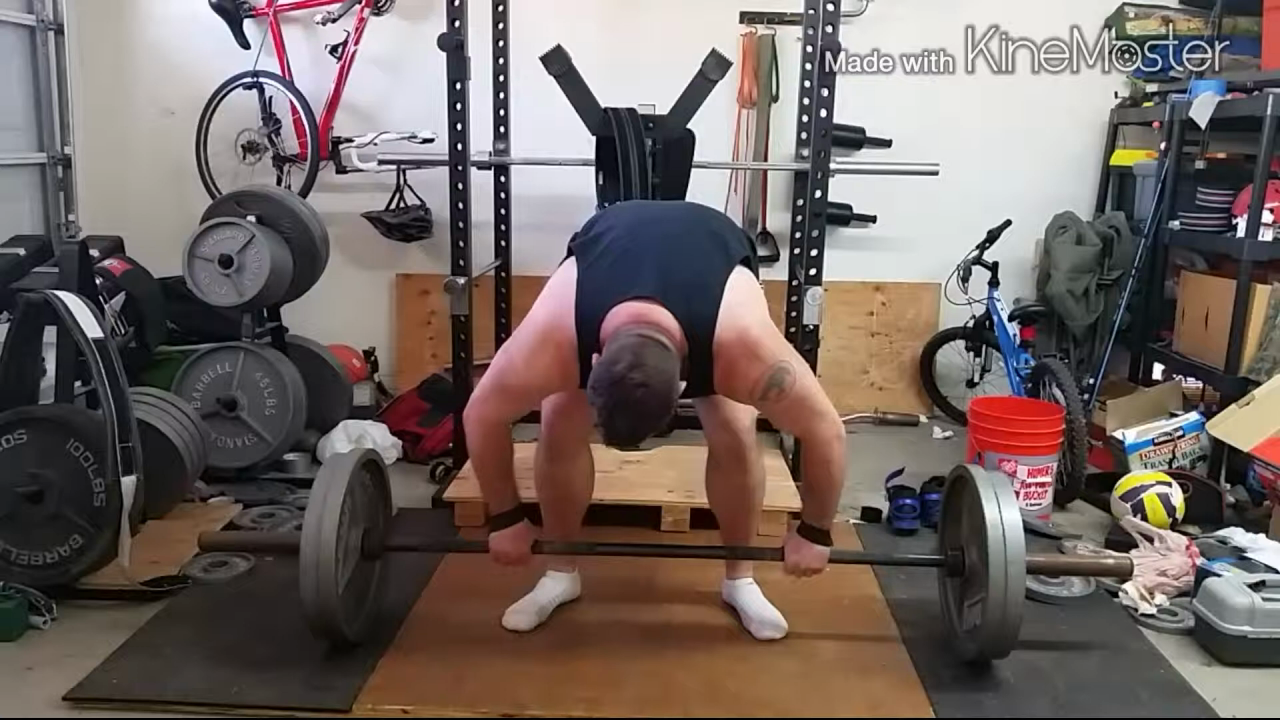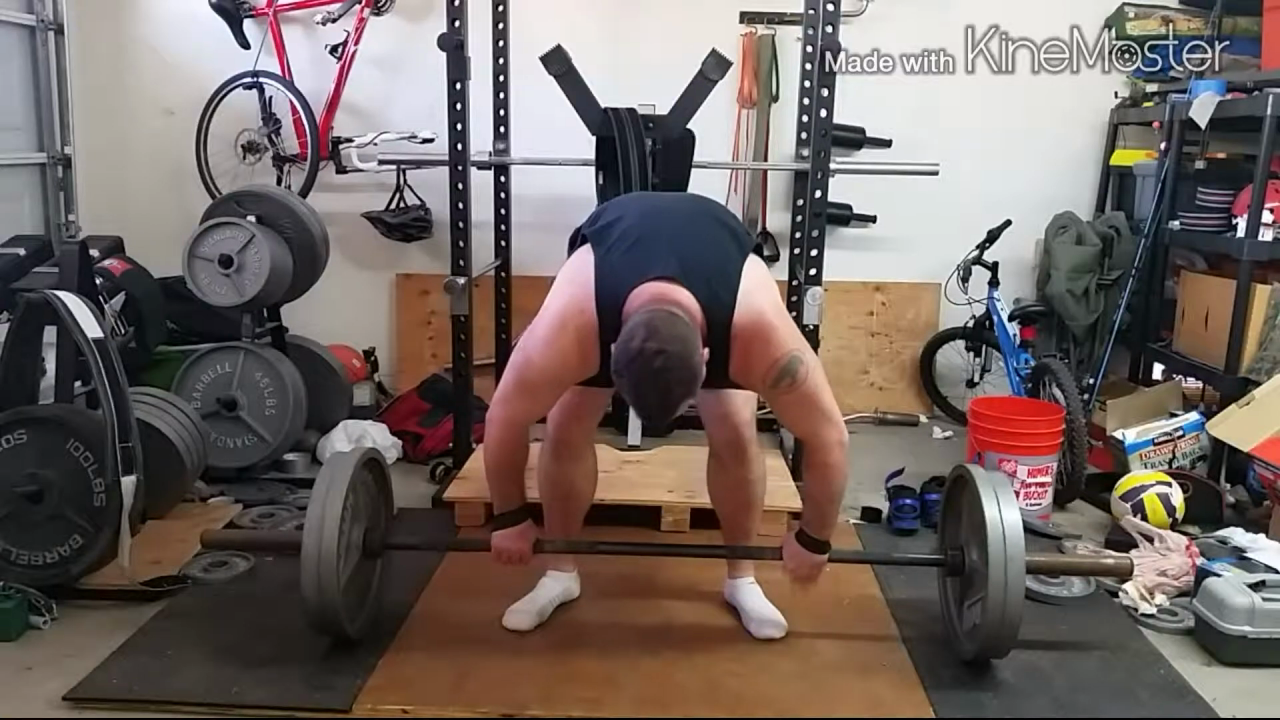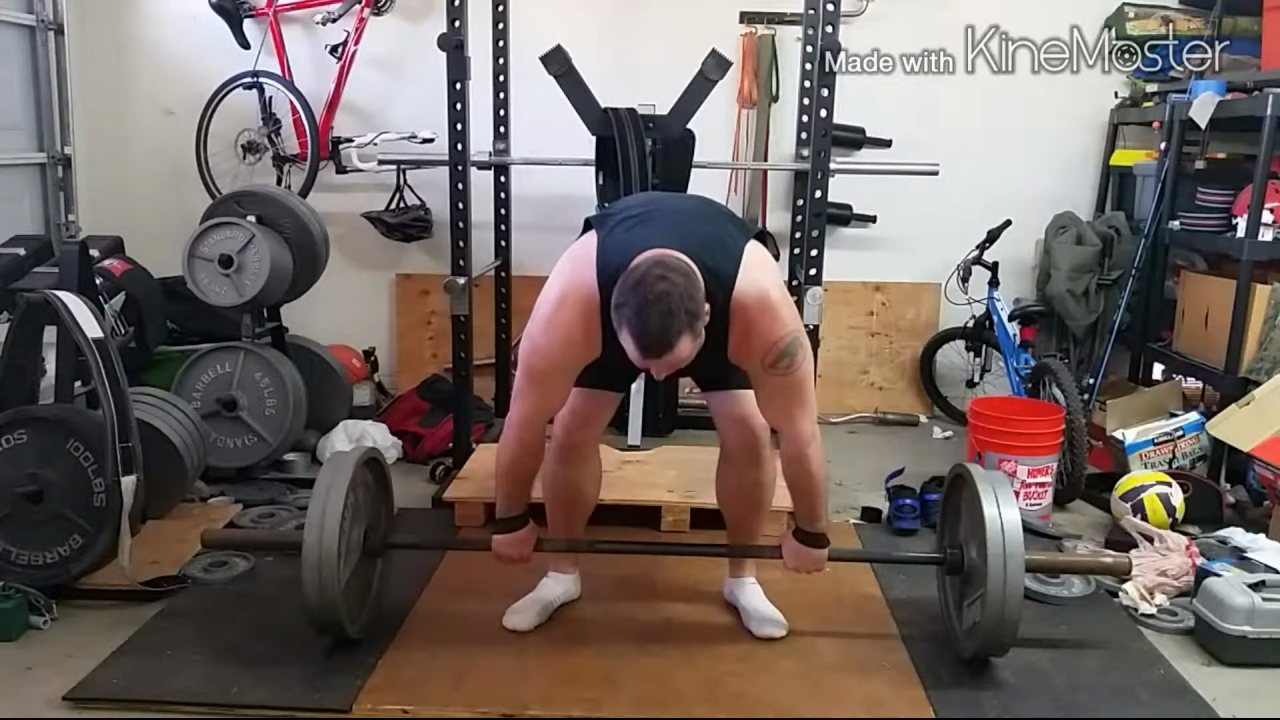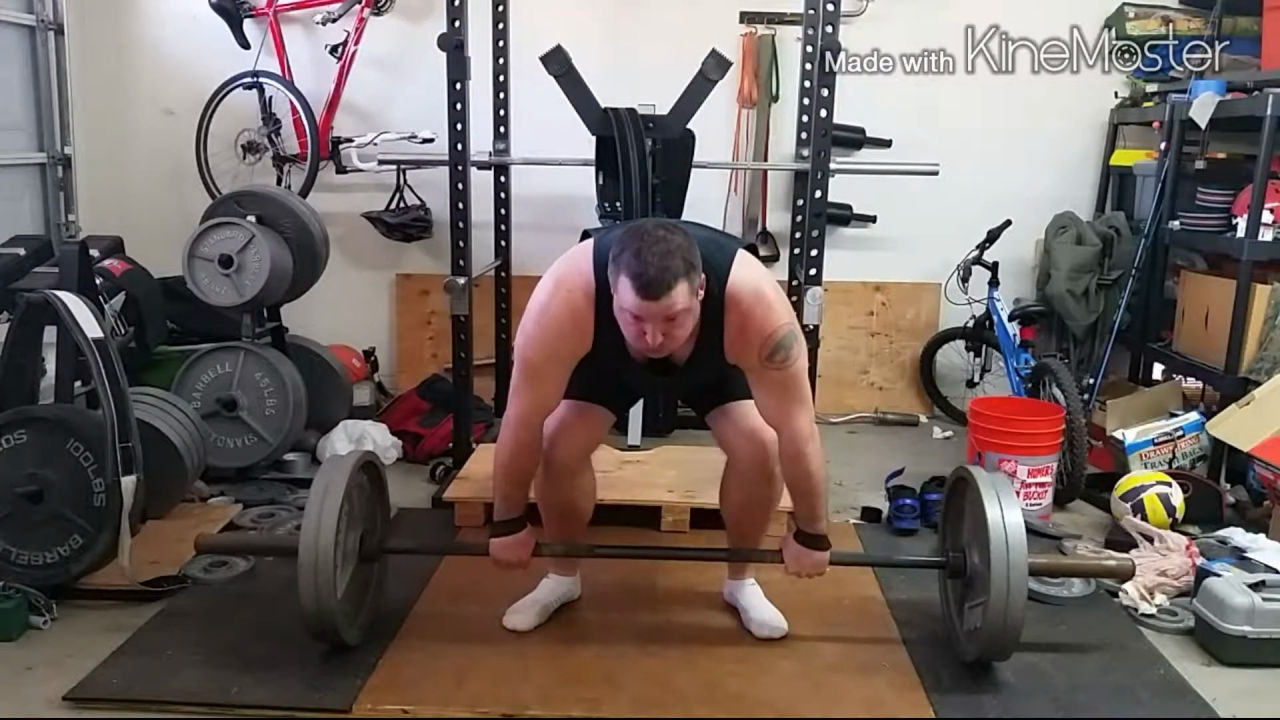
dt=0.5s
person 1, frame 1
left shoulder: (742, 348)
right shoulder: (552, 343)
left elbow: (825, 430)
right elbow: (481, 415)
left wrist: (814, 532)
right wrist: (505, 518)
left knee: (736, 436)
right knee: (558, 429)
left ankle: (739, 577)
right ankle: (561, 571)
person 1, frame 2
left shoulder: (761, 333)
right shoulder: (568, 330)
left elbow: (827, 436)
right elbow: (504, 419)
left wrist: (813, 540)
right wrist: (509, 518)
left knee: (735, 433)
right knee: (565, 427)
left ankle: (740, 576)
right ankle: (560, 571)
person 1, frame 3
left shoulder: (760, 309)
right shoulder: (570, 307)
left elbow: (798, 430)
right elbow: (526, 421)
left wrist: (810, 532)
right wrist: (510, 521)
left knee: (749, 436)
right knee: (572, 432)
left ankle: (742, 576)
right ankle: (562, 572)
person 1, frame 4
left shoulder: (753, 302)
right shoulder: (566, 298)
left elbow: (795, 429)
right elbow: (524, 418)
left wrist: (811, 535)
right wrist: (508, 524)
left knee: (761, 451)
right knee: (558, 448)
left ankle: (741, 579)
right ankle: (562, 575)
